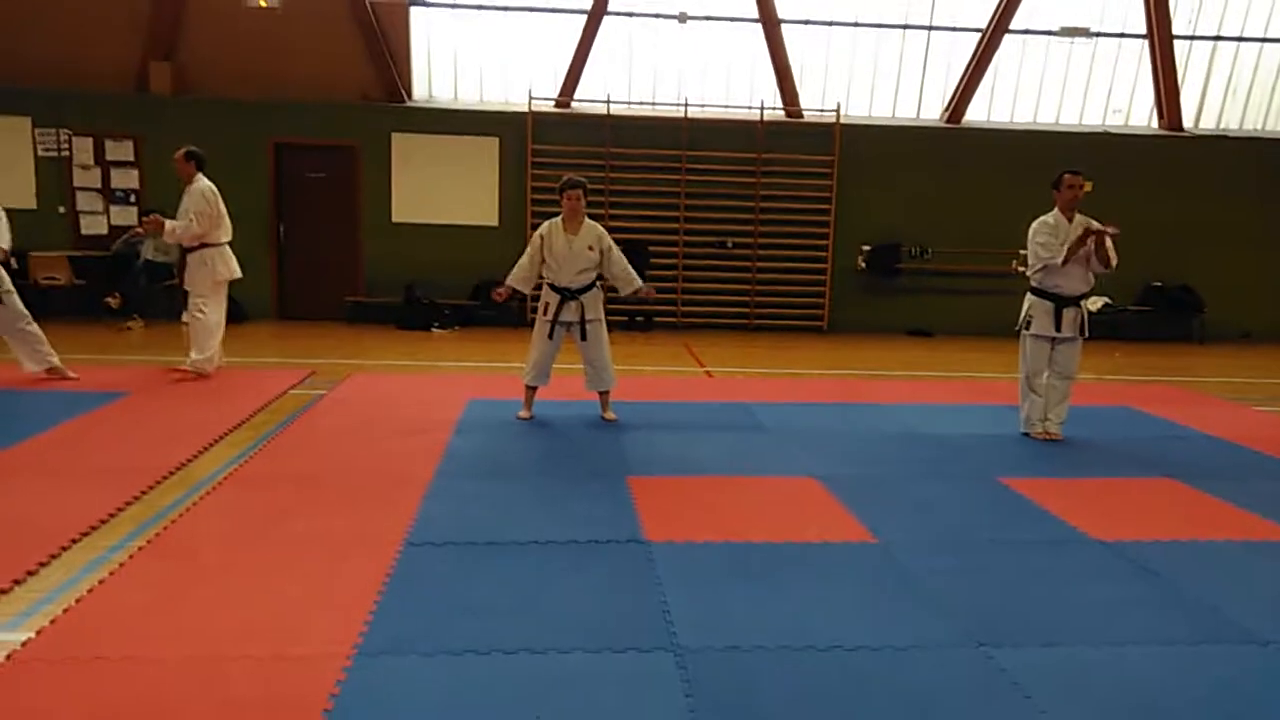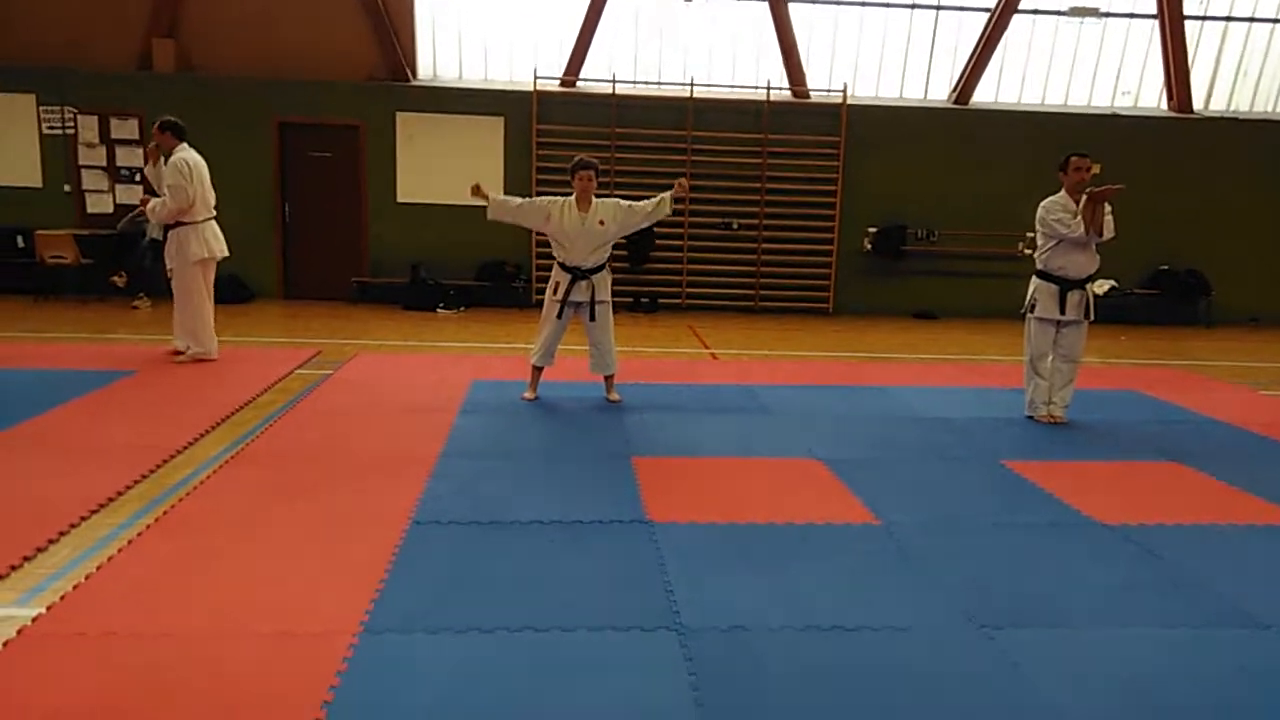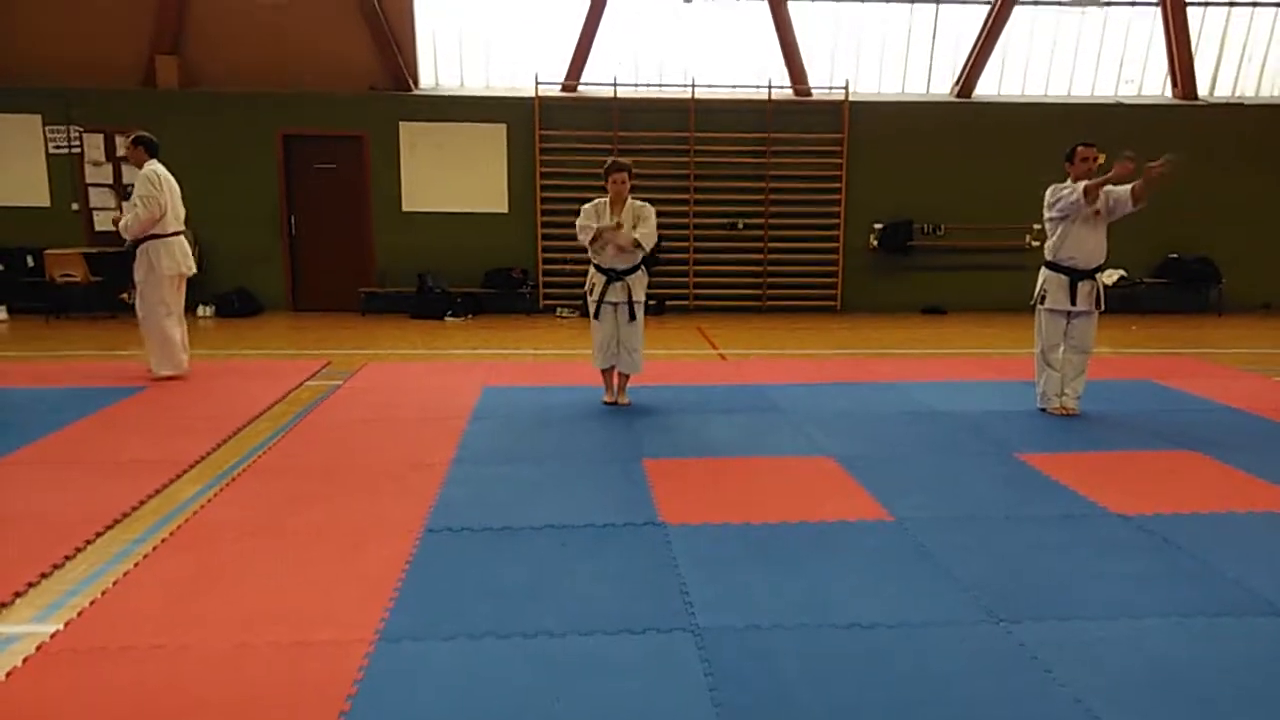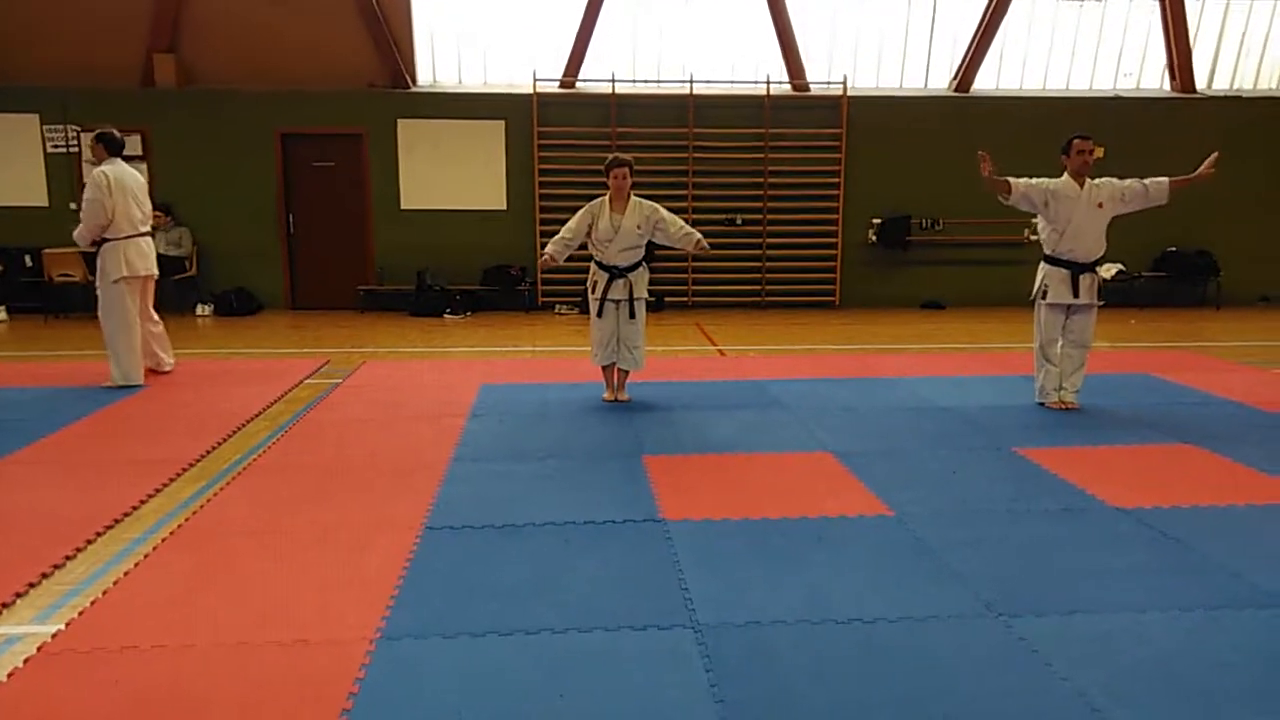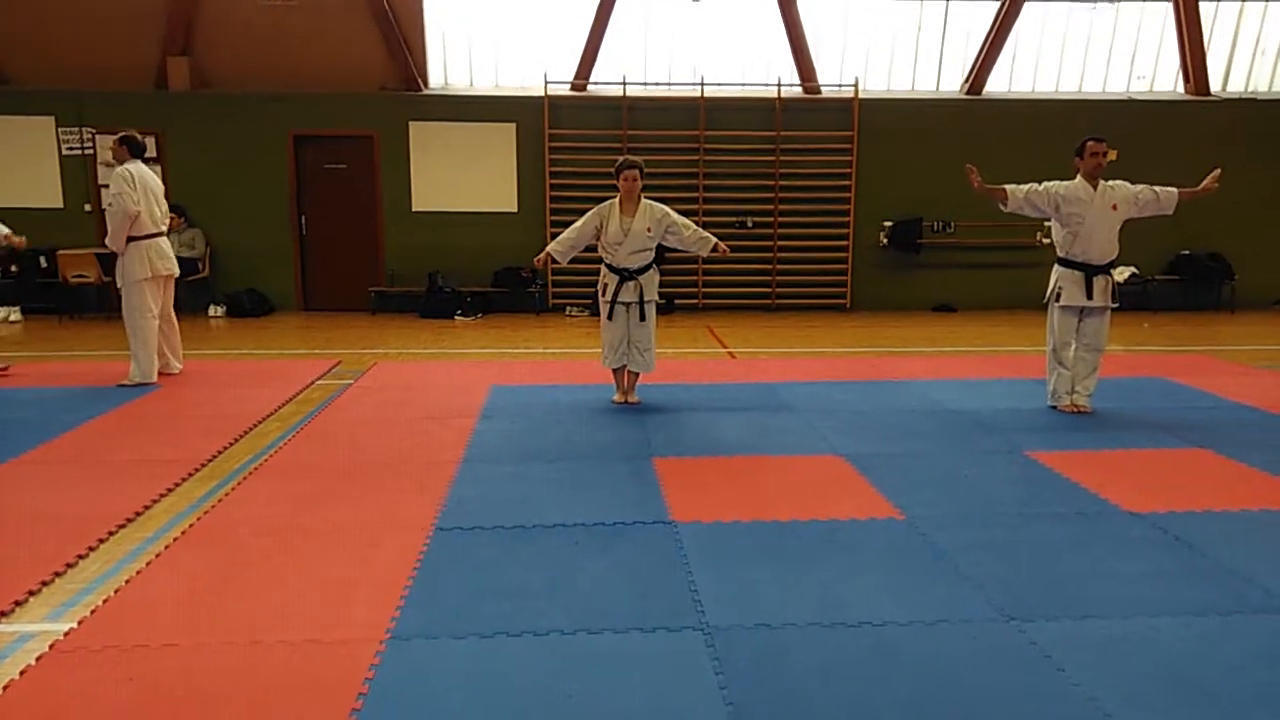
dt=0.7s
person 1, frame 1
left shoulder: (1090, 226)
right shoulder: (1042, 226)
left elbow: (1105, 265)
right elbow: (1057, 259)
left wrist: (1100, 240)
right wrist: (1083, 237)
left hip: (1073, 310)
right hip: (1042, 307)
left knee: (1064, 372)
right knee: (1034, 370)
left ankle: (1052, 423)
right ankle: (1033, 423)
person 1, frame 2
left shoulder: (1098, 206)
right shoulder: (1050, 207)
left elbow: (1098, 235)
right elbow: (1078, 233)
left wrist: (1098, 203)
right wrist: (1090, 202)
left hip: (1078, 292)
right hip: (1048, 289)
left knee: (1069, 356)
right knee: (1039, 353)
left ankle: (1057, 406)
right ankle: (1038, 406)
person 1, frame 3
left shoulder: (1107, 195)
right shoulder: (1056, 193)
left elbow: (1131, 198)
right elbow: (1082, 196)
left wrist: (1148, 177)
right wrist: (1113, 177)
left hip: (1088, 284)
right hip: (1057, 281)
left knee: (1080, 347)
right knee: (1050, 344)
left ankle: (1068, 398)
right ankle: (1049, 398)
person 1, frame 4
left shoulder: (1109, 190)
right shoulder: (1048, 190)
left elbow: (1150, 188)
right elbow: (1015, 189)
left wrist: (1194, 177)
right wrist: (991, 179)
left hip: (1087, 277)
right hip: (1055, 275)
left knee: (1079, 341)
right knee: (1049, 340)
left ankle: (1068, 392)
right ankle: (1048, 393)
person 1, frame 5
left shoulder: (1121, 193)
right shoulder: (1059, 192)
left elbow: (1159, 196)
right elbow: (1021, 195)
left wrist: (1199, 190)
right wrist: (984, 188)
left hip: (1101, 280)
right hip: (1069, 278)
left knee: (1092, 344)
right knee: (1061, 342)
left ankle: (1080, 395)
right ankle: (1061, 396)
person 2, frame 1
left shoulder: (596, 232)
right shoulder: (547, 230)
left elbow: (615, 263)
right elbow: (529, 261)
left wrist: (637, 288)
right wrist: (508, 287)
left hip: (587, 301)
right hip: (555, 300)
left knee: (598, 356)
right knee: (540, 354)
left ankle: (605, 407)
right ankle: (527, 405)
person 2, frame 2
left shoulder: (613, 209)
right shoulder: (554, 207)
left elbow: (645, 210)
right elbow: (521, 207)
left wrist: (672, 194)
right wrist: (488, 198)
left hip: (596, 282)
right hip: (564, 280)
left knee: (602, 338)
right knee: (548, 334)
left ankle: (610, 388)
right ankle: (532, 386)
person 2, frame 3
left shoulder: (642, 210)
right shoulder: (595, 208)
left elbow: (647, 235)
right elbow: (584, 228)
left wrist: (628, 243)
right wrist: (606, 230)
left hip: (631, 283)
right hip: (601, 281)
left knee: (630, 340)
right knee: (603, 339)
left ankle: (622, 389)
right ankle: (609, 388)
person 2, frame 4
left shoulder: (647, 210)
right shoulder: (593, 210)
left elbow: (674, 228)
right elbow: (570, 234)
left wrist: (696, 241)
right wrist: (551, 252)
left hip: (632, 281)
right hip: (602, 280)
left knee: (631, 336)
right knee: (604, 335)
left ankle: (622, 386)
right ankle: (609, 386)
person 2, frame 5
left shoulder: (657, 213)
right shoulder: (603, 212)
left elbow: (686, 231)
right elbow: (576, 234)
left wrist: (715, 243)
right wrist: (549, 252)
left hip: (642, 283)
right hip: (613, 282)
left knee: (641, 338)
right knee: (614, 338)
left ankle: (632, 389)
right ankle: (619, 388)
person 3, frame 1
left shoulder: (201, 189)
right shoulder: (193, 189)
left elbow: (196, 228)
left wrist: (165, 226)
right wrist: (162, 227)
left hip: (209, 258)
right hip: (203, 257)
left knee: (203, 309)
right knee: (207, 309)
left ankle: (202, 362)
right ankle: (210, 357)
person 3, frame 2
left shoulder: (178, 161)
right shoulder: (192, 157)
left elbow: (176, 203)
left wrist: (151, 205)
left hip: (190, 235)
right hip: (203, 231)
left knee: (191, 296)
right knee: (193, 294)
left ankle: (202, 348)
right ankle: (187, 342)
person 3, frame 3
left shoulder: (148, 174)
right shoulder: (164, 174)
left elbow: (148, 214)
left wrist: (123, 225)
right wrist: (131, 226)
left hip: (159, 250)
right hip: (173, 246)
left knee: (154, 310)
right knee: (171, 310)
left ankle: (172, 365)
right ankle: (172, 361)
person 3, frame 4
left shoulder: (100, 175)
right shoulder: (135, 175)
left elbow: (95, 219)
left wrist: (81, 236)
left hip: (118, 252)
right hip: (142, 247)
left knee: (119, 316)
right knee: (144, 312)
left ankle: (127, 375)
right ankle: (161, 360)
person 3, frame 5
left shoulder: (124, 173)
right shoulder: (151, 175)
left elbow: (125, 211)
left wrist: (115, 243)
left hip: (139, 251)
right hip: (159, 247)
left knee: (141, 314)
right knee: (163, 311)
left ankle: (143, 373)
right ankle: (170, 362)
